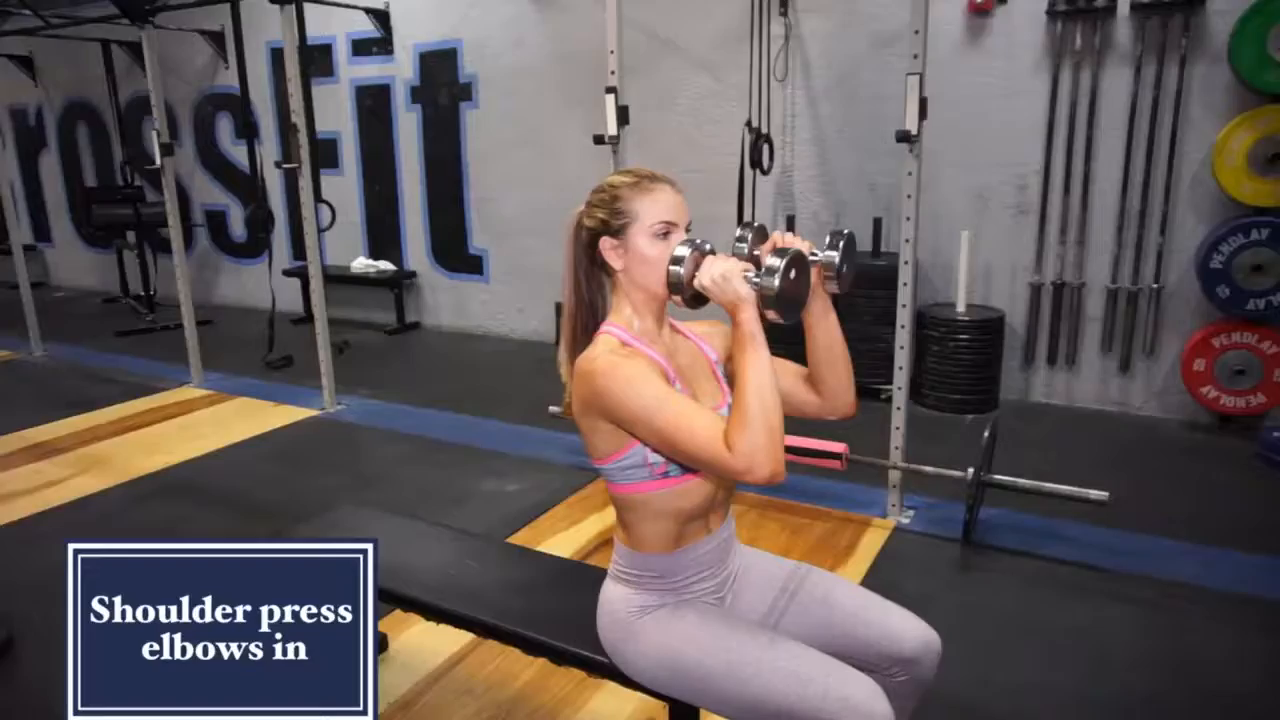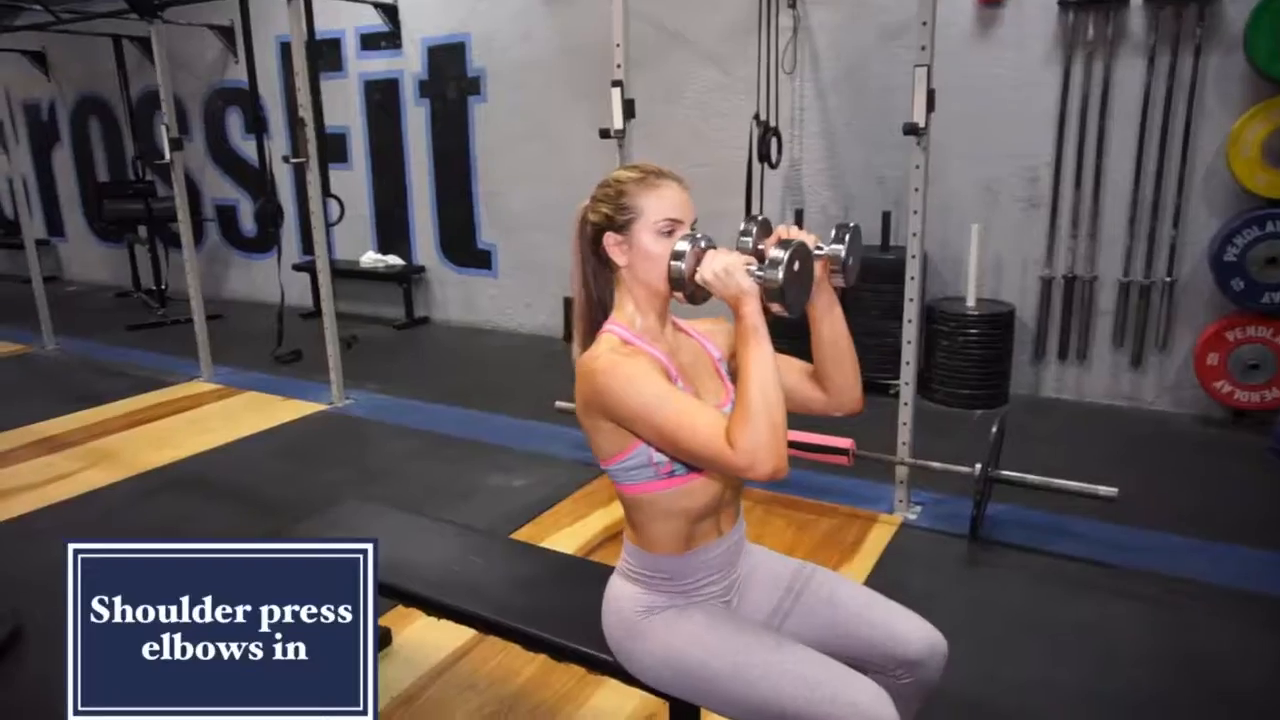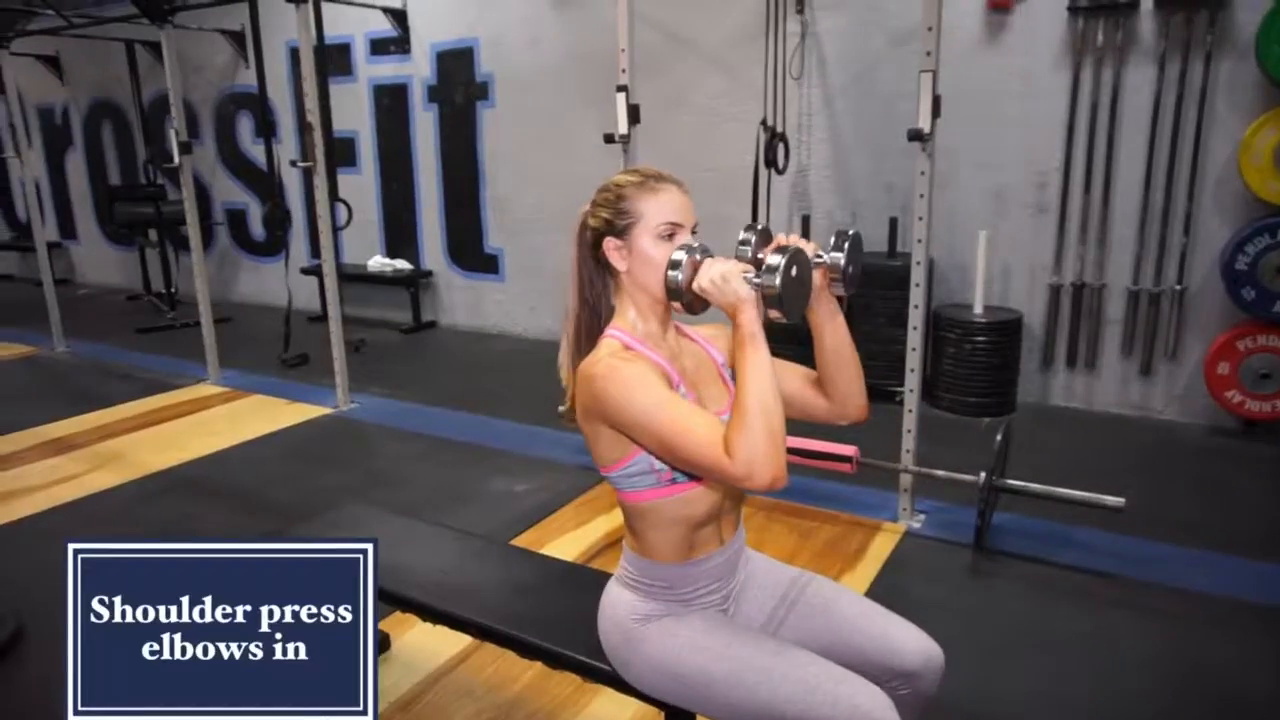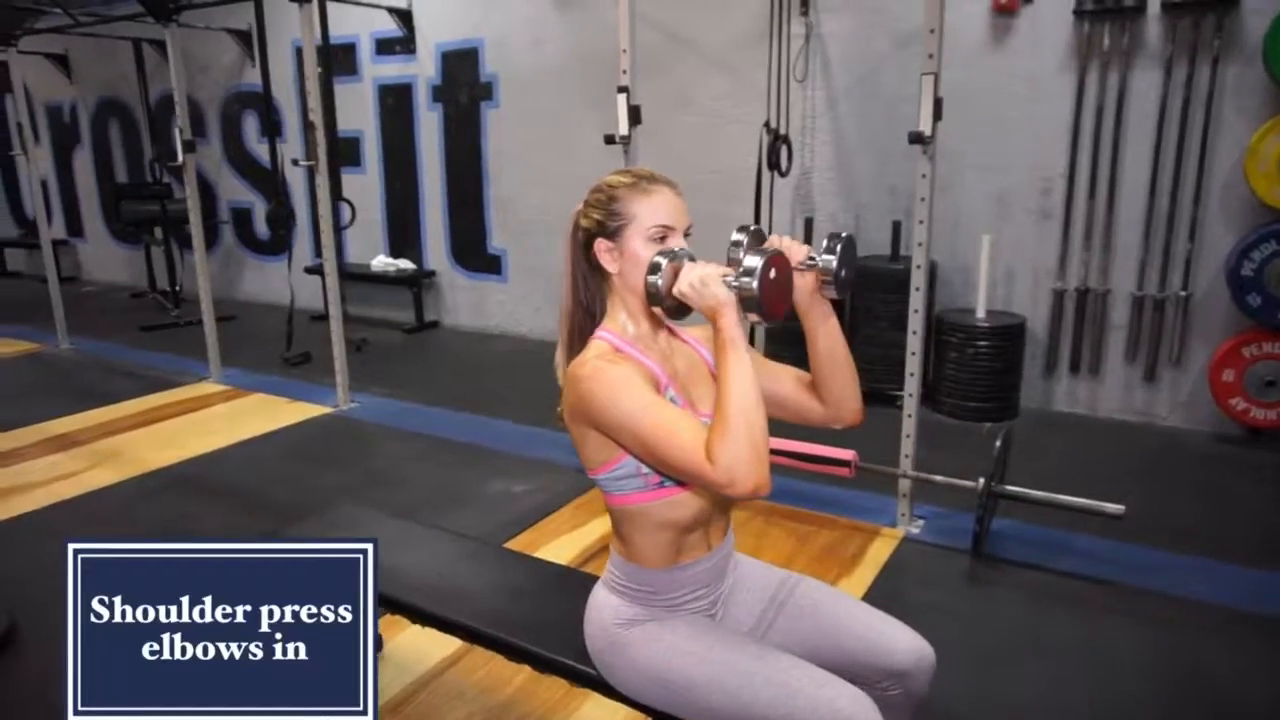
dt=0.3s
person 1, frame 1
left shoulder: (701, 339)
right shoulder: (607, 368)
left elbow: (834, 401)
right elbow: (759, 462)
left wrist: (811, 296)
right wrist: (745, 315)
left hip: (728, 570)
right hip: (658, 607)
left knee: (914, 650)
person 1, frame 2
left shoulder: (705, 337)
right shoulder: (609, 365)
left elbow: (841, 397)
right elbow: (761, 459)
left wrist: (817, 291)
right wrist: (747, 309)
left hip: (738, 570)
right hip: (663, 609)
left knee: (920, 652)
person 1, frame 3
left shoulder: (708, 342)
right shoulder: (610, 372)
left elbow: (846, 405)
right elbow: (759, 468)
left wrist: (818, 299)
right wrist: (746, 317)
left hip: (739, 579)
right hip: (662, 616)
left knee: (917, 664)
person 1, frame 4
left shoulder: (698, 345)
right shoulder: (599, 373)
left elbow: (840, 409)
right elbow: (743, 476)
left wrist: (810, 301)
right wrist: (727, 321)
left hip: (727, 583)
right hip: (648, 620)
left knee: (908, 663)
